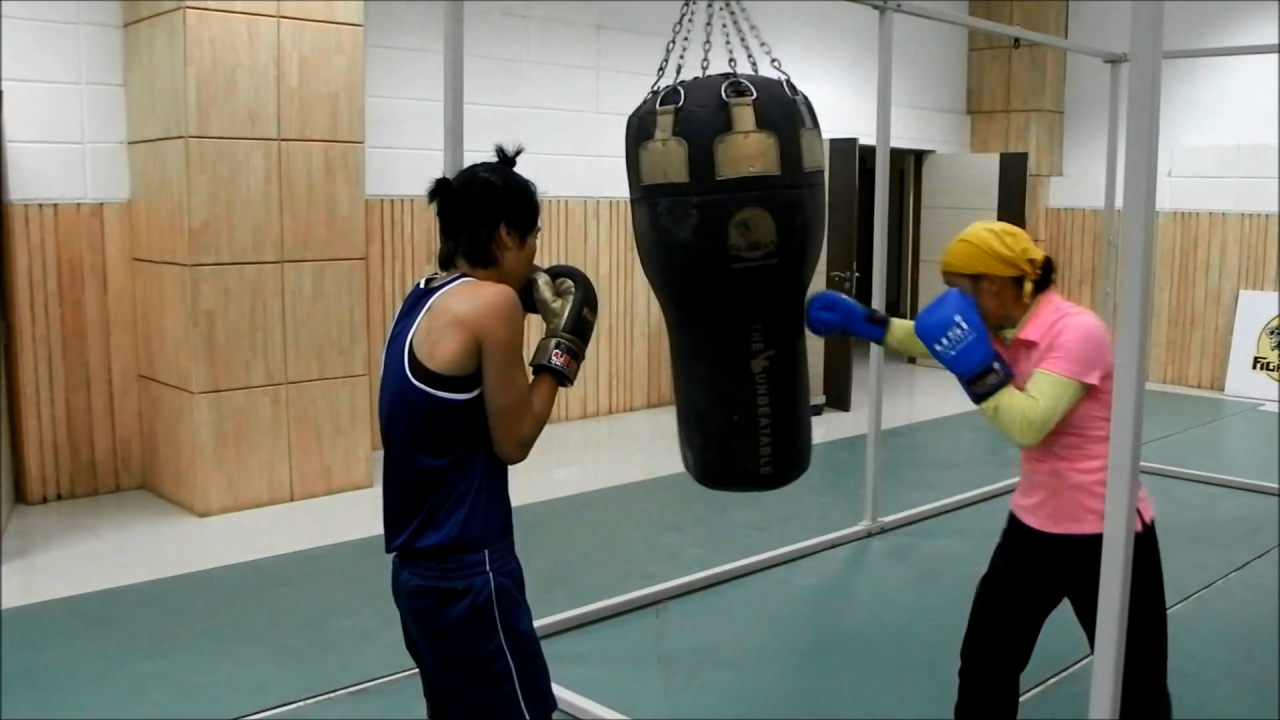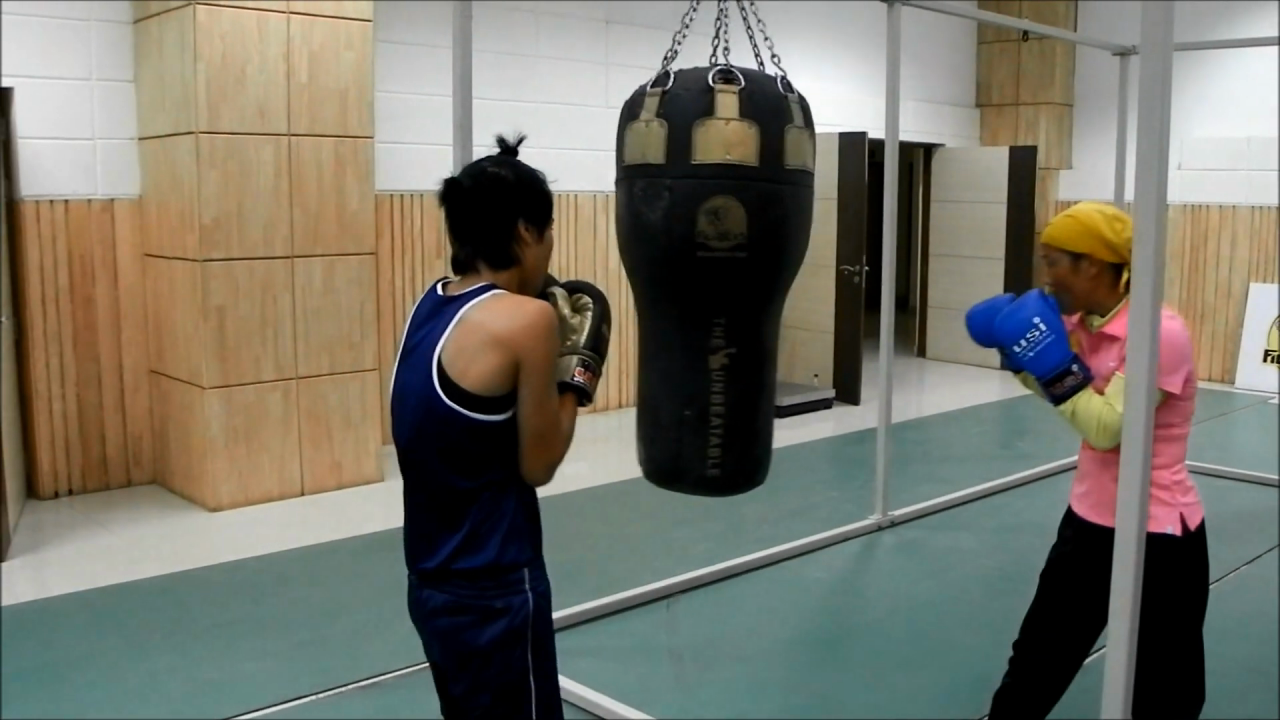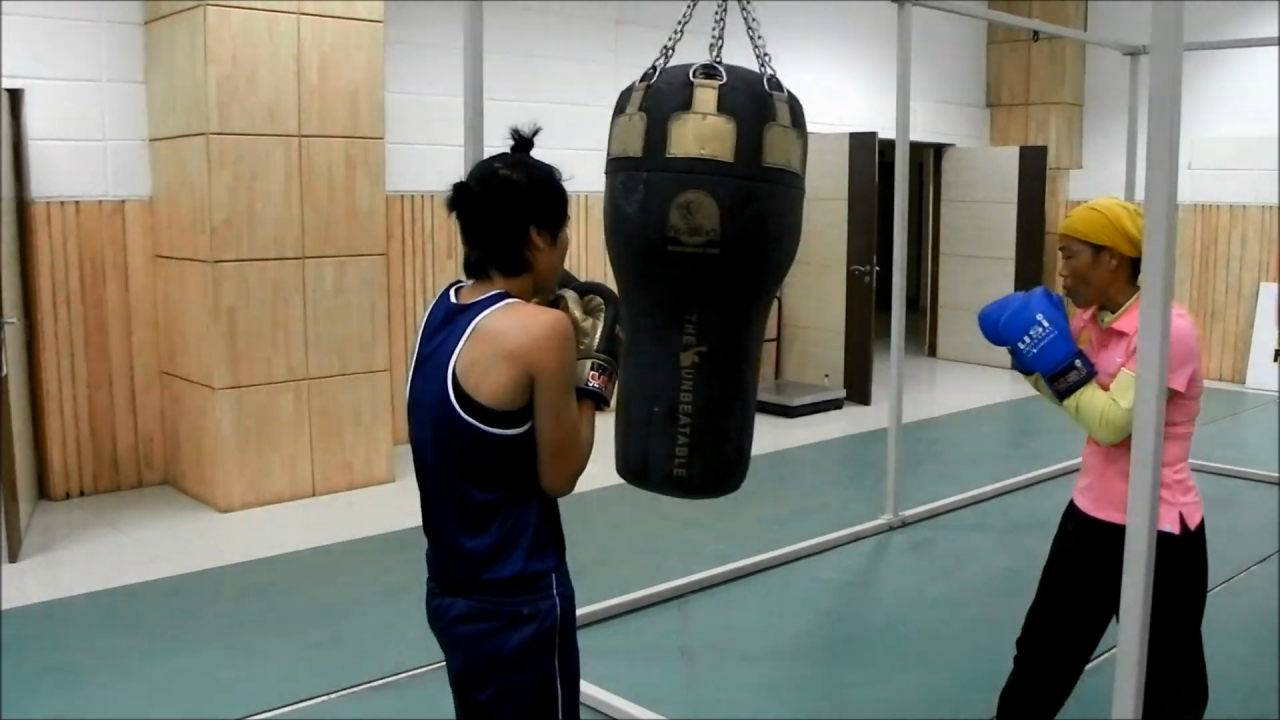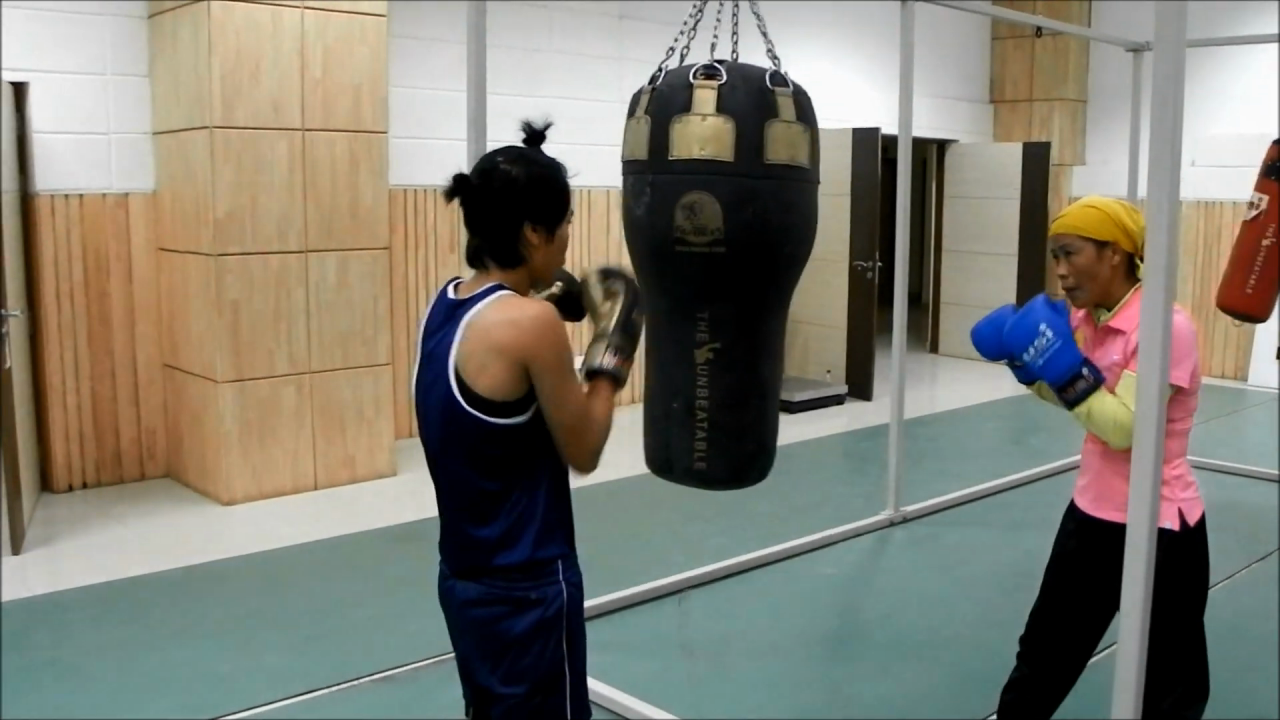
dt=0.4s
person 1, frame 1
left shoulder: (424, 299)
right shoulder: (491, 303)
right elbow: (512, 441)
right wrist: (562, 342)
left hip: (421, 565)
right hip: (467, 572)
person 1, frame 2
left shoulder: (432, 305)
right shoulder: (525, 318)
right elbow: (537, 465)
right wrist: (580, 358)
left hip: (434, 581)
right hip: (494, 593)
person 1, frame 3
left shoulder: (444, 308)
right shoulder: (540, 330)
right elbow: (559, 476)
right wrist: (594, 363)
left hip: (453, 588)
right hip: (516, 601)
person 1, frame 4
left shoulder: (447, 303)
right shoulder: (529, 323)
right elbow: (582, 453)
right wrist: (612, 343)
left hip: (465, 574)
right hip: (526, 586)
person 2, frame 1
left shoulder: (1078, 330)
right shoulder: (1003, 330)
left elbow: (1028, 426)
right elbow: (933, 342)
left wrist: (974, 360)
right wrist: (863, 322)
left hip: (1104, 536)
right hip: (1035, 527)
right knee: (985, 660)
person 2, frame 2
left shoulder: (1161, 332)
right shoulder: (1080, 322)
left elbow: (1105, 429)
right elbow: (1058, 396)
left wrist: (1051, 358)
right wrist: (1017, 346)
left hip: (1157, 538)
right hip: (1089, 522)
right knee: (1036, 657)
person 2, frame 3
left shoulder: (1169, 329)
right shoulder: (1093, 319)
left elbow: (1109, 423)
right elbow: (1069, 400)
left wrist: (1056, 353)
right wrist: (1027, 350)
left hip: (1155, 534)
right hip: (1090, 517)
right knee: (1041, 652)
person 2, frame 4
left shoulder: (1166, 325)
right shoulder: (1086, 317)
left elbow: (1121, 428)
left wrist: (1062, 363)
right wrist: (1023, 360)
left hip: (1157, 531)
right hip: (1091, 515)
right knee: (1043, 649)
